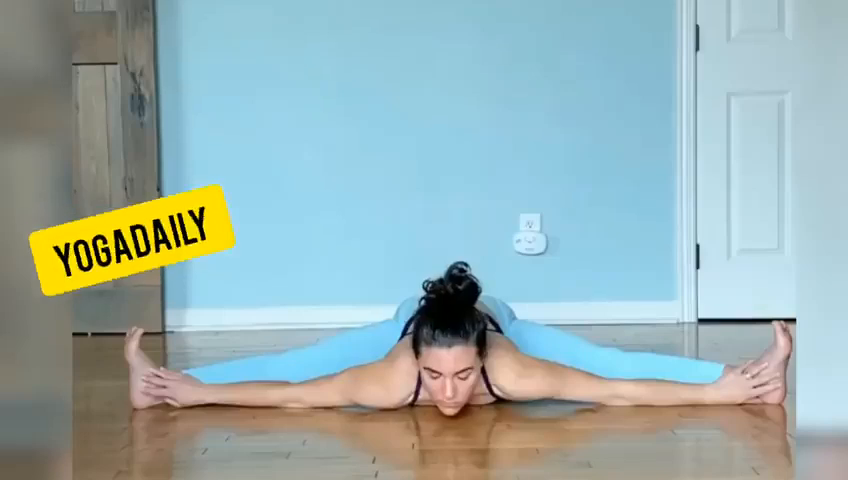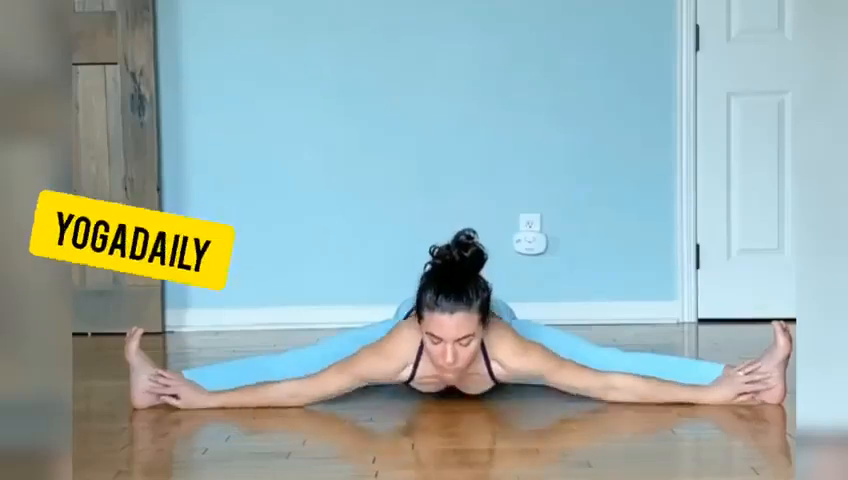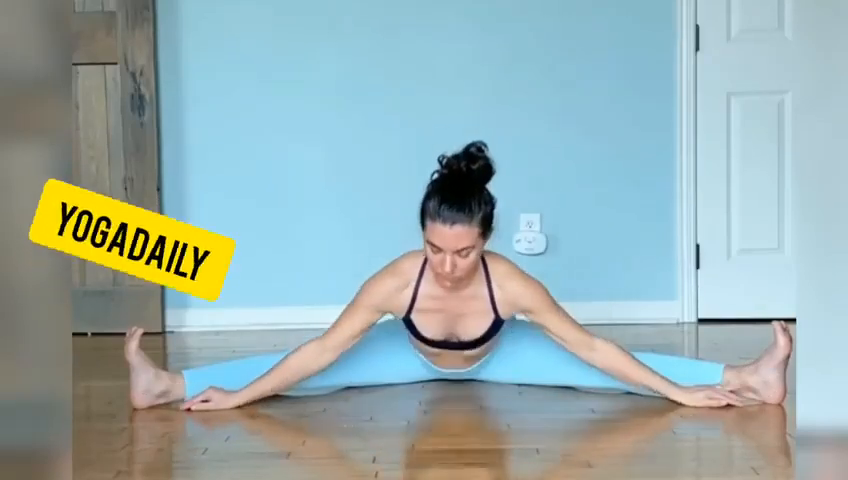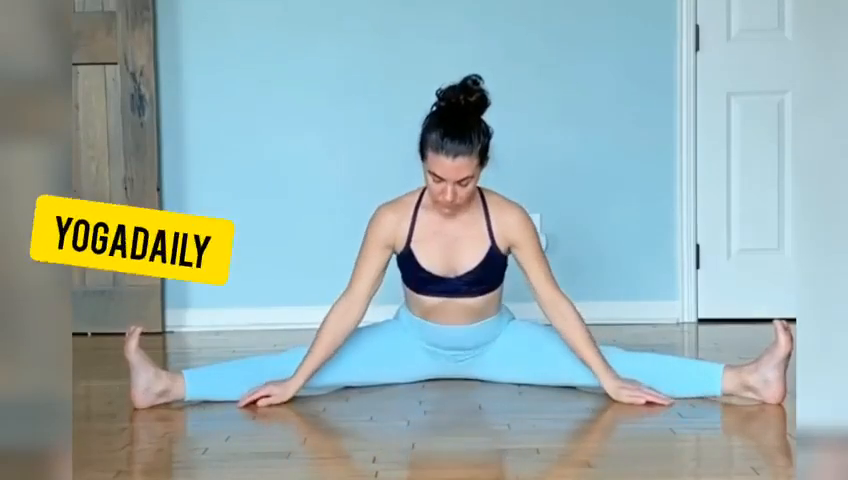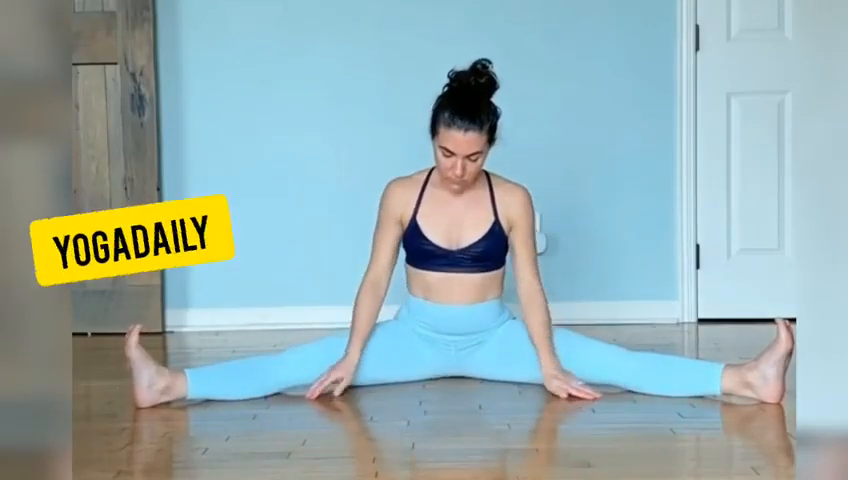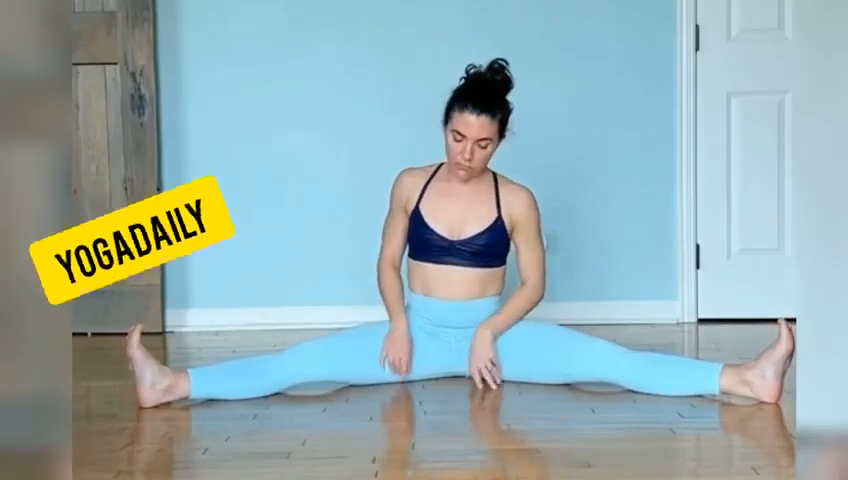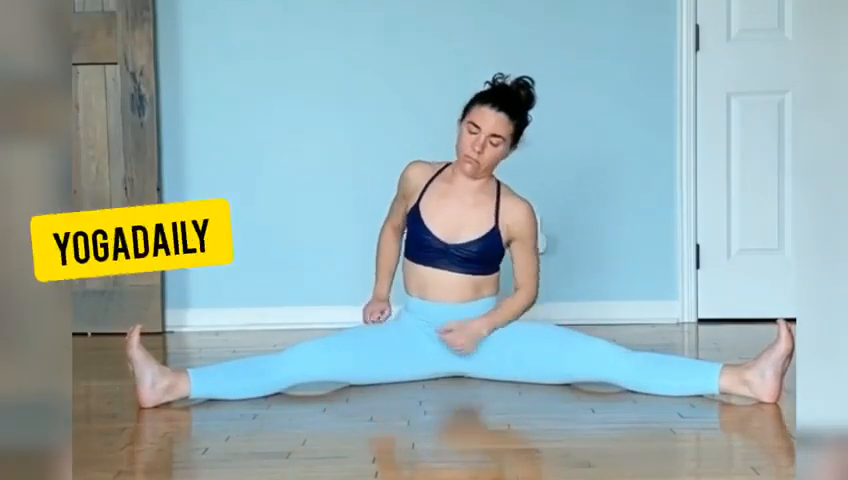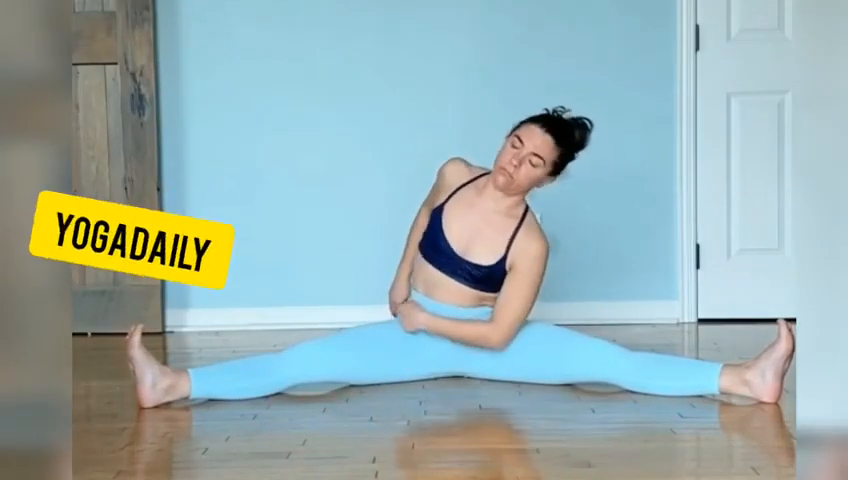
dt=0.5s
person 1, frame 1
left shoulder: (511, 371)
right shoulder: (391, 379)
left elbow: (622, 384)
right elbow: (290, 387)
left wrist: (721, 391)
right wrist: (196, 392)
left hip: (500, 321)
right hip: (407, 322)
left knee: (607, 356)
right knee: (300, 359)
left ankle: (746, 380)
right ankle: (170, 382)
person 1, frame 2
left shoulder: (510, 348)
right shoulder: (396, 346)
left elbow: (612, 381)
right elbow: (298, 385)
left wrist: (713, 392)
right wrist: (204, 397)
left hip: (506, 328)
right hip: (407, 326)
left knee: (608, 355)
right knee: (297, 358)
left ankle: (744, 376)
right ankle: (166, 381)
person 1, frame 3
left shoulder: (511, 284)
right shoulder: (396, 282)
left elbow: (592, 345)
right elbow: (318, 350)
left wrist: (684, 395)
right wrist: (237, 397)
left hip: (494, 356)
right hip: (412, 354)
left knee: (594, 370)
right knee: (319, 373)
person 1, frame 4
left shoulder: (508, 218)
right shoulder: (392, 218)
left elbow: (555, 301)
right elbow: (351, 305)
left wrist: (609, 382)
right wrist: (294, 381)
left hip: (494, 343)
right hip: (413, 342)
left knee: (610, 364)
right knee: (319, 368)
right ankle: (168, 384)
person 1, frame 5
left shoulder: (512, 199)
right shoulder: (401, 194)
left elbow: (530, 286)
right elbow: (375, 279)
left wrist: (551, 366)
right wrist: (350, 359)
left hip: (492, 337)
right hip: (416, 336)
left knee: (605, 362)
right knee: (298, 365)
left ankle: (743, 379)
right ankle: (171, 383)
person 1, frame 6
left shoulder: (516, 199)
right shoulder: (410, 183)
left elbow: (534, 283)
right elbow: (388, 262)
left wrist: (489, 333)
right wrist: (398, 325)
left hip: (493, 332)
right hip: (419, 330)
left knee: (604, 360)
right knee: (304, 362)
left ankle: (743, 379)
right ankle: (175, 383)
person 1, frame 7
left shoulder: (514, 210)
right shoulder: (417, 176)
left elbow: (528, 287)
right elbow: (391, 230)
left wrist: (486, 326)
right wrist: (380, 294)
left hip: (486, 334)
right hip: (413, 332)
left knee: (602, 359)
right knee: (301, 363)
left ankle: (742, 378)
right ankle: (175, 383)
person 1, frame 8
left shoulder: (530, 241)
right shoulder: (455, 174)
left elbow: (499, 336)
left wrist: (426, 320)
right wrist: (401, 276)
left hip: (482, 342)
right hip: (415, 332)
left knee: (608, 361)
right knee: (301, 363)
left ankle: (743, 380)
right ankle: (174, 383)
